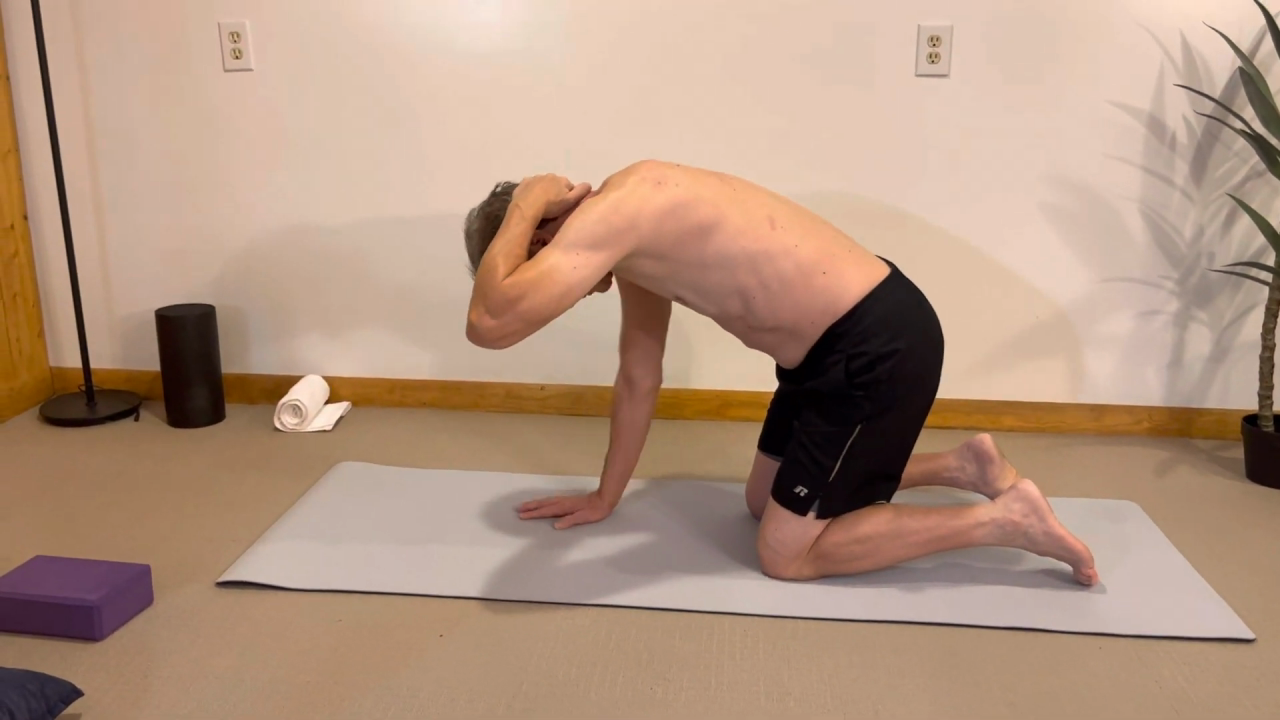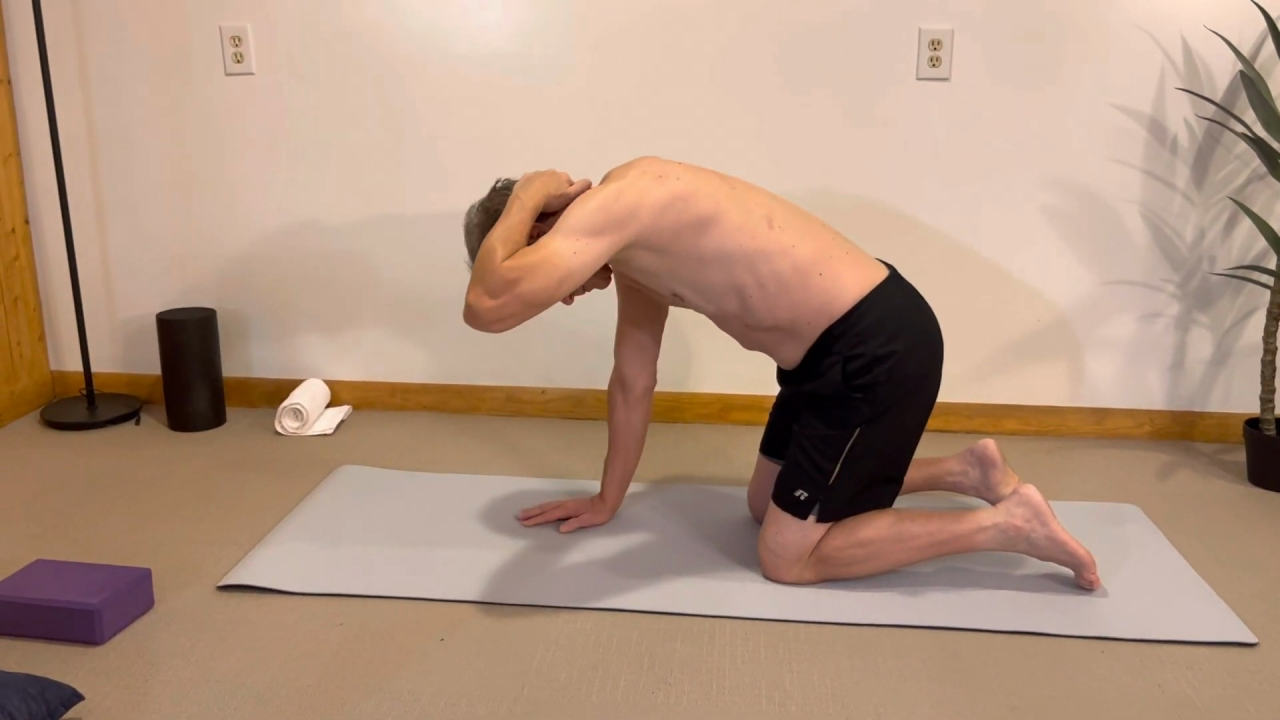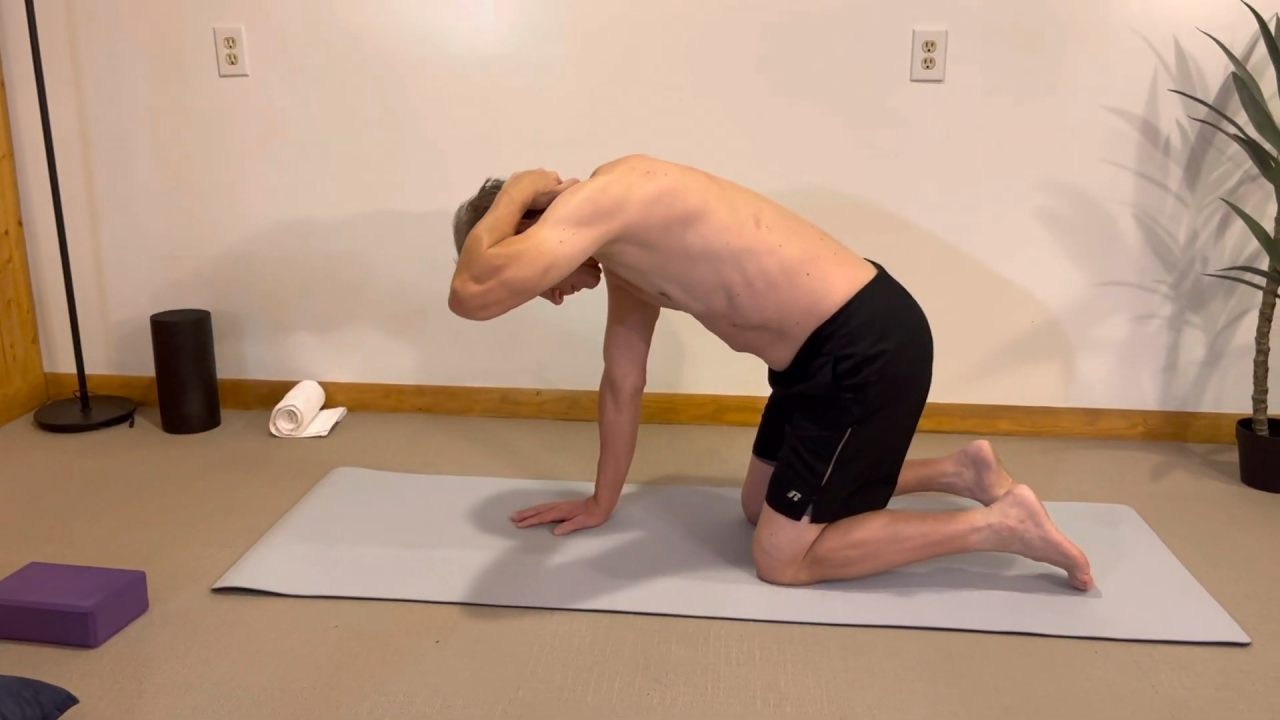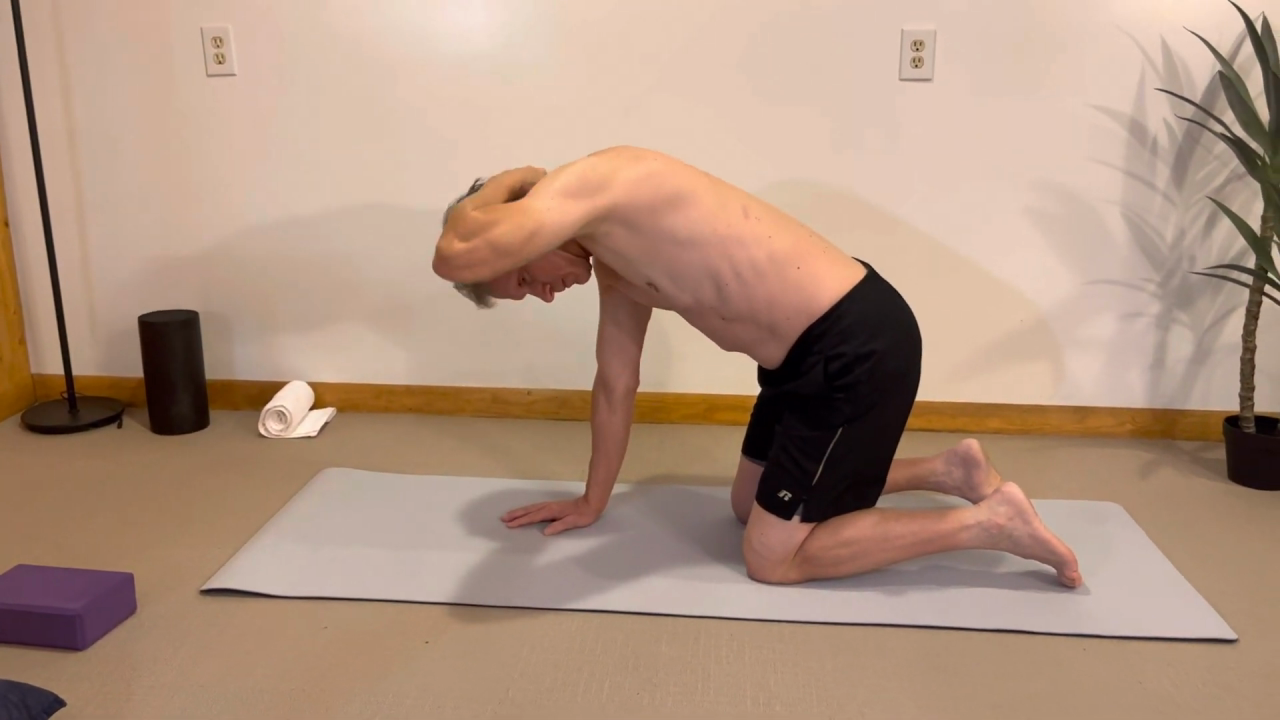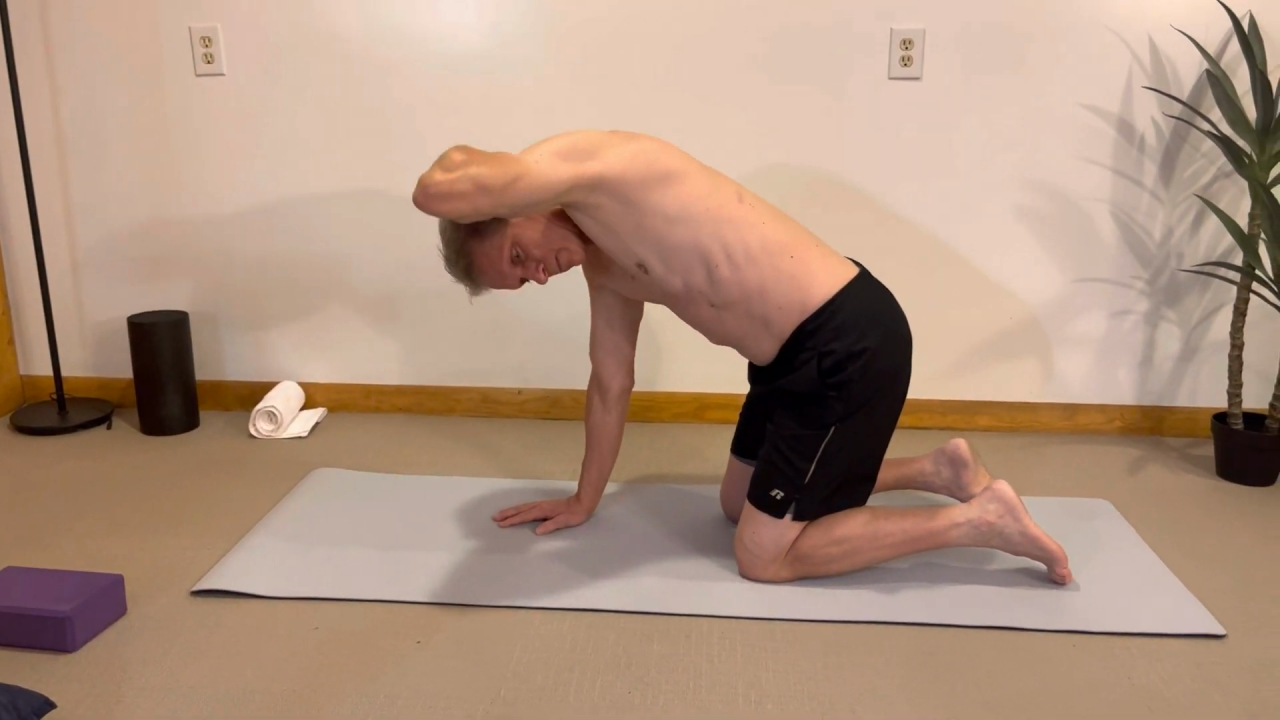
dt=0.5s
person 1, frame 1
left shoulder: (615, 210)
right shoulder: (632, 235)
left elbow: (490, 323)
right elbow: (638, 378)
left wrist: (526, 204)
right wrist: (605, 497)
left hip: (879, 345)
right hip: (843, 338)
left knee: (786, 552)
right knee: (764, 501)
left ankle: (1006, 519)
right ankle: (958, 466)
person 1, frame 2
left shoulder: (616, 202)
right shoulder: (630, 238)
left elbow: (487, 307)
right elbow: (632, 380)
left wrist: (525, 197)
right wrist: (607, 501)
left hip: (878, 349)
right hip: (843, 342)
left knee: (787, 556)
right knee: (766, 504)
left ankle: (1007, 523)
right ankle: (963, 470)
person 1, frame 3
left shoulder: (604, 196)
right shoulder: (620, 243)
left elbow: (473, 295)
right elbow: (622, 382)
left wrist: (517, 191)
right wrist: (600, 502)
left hip: (868, 348)
right hip: (830, 344)
left knee: (783, 558)
right knee: (760, 505)
left ankle: (1002, 524)
right ankle: (958, 471)
person 1, frame 4
left shoulder: (595, 180)
right shoulder: (614, 255)
left elbow: (457, 257)
right elbow: (616, 383)
left wrist: (503, 184)
right wrist: (591, 502)
left hip: (859, 347)
right hip: (818, 344)
left knee: (773, 557)
right knee: (751, 504)
left ankle: (989, 521)
right ankle: (947, 470)
person 1, frame 5
left shoulder: (592, 161)
right shoulder: (602, 260)
left elbow: (436, 193)
right elbow: (610, 383)
left wrist: (481, 161)
right wrist: (584, 500)
left hip: (850, 343)
right hip: (797, 349)
left knee: (764, 554)
right knee: (741, 503)
left ankle: (981, 519)
right ankle: (936, 469)
